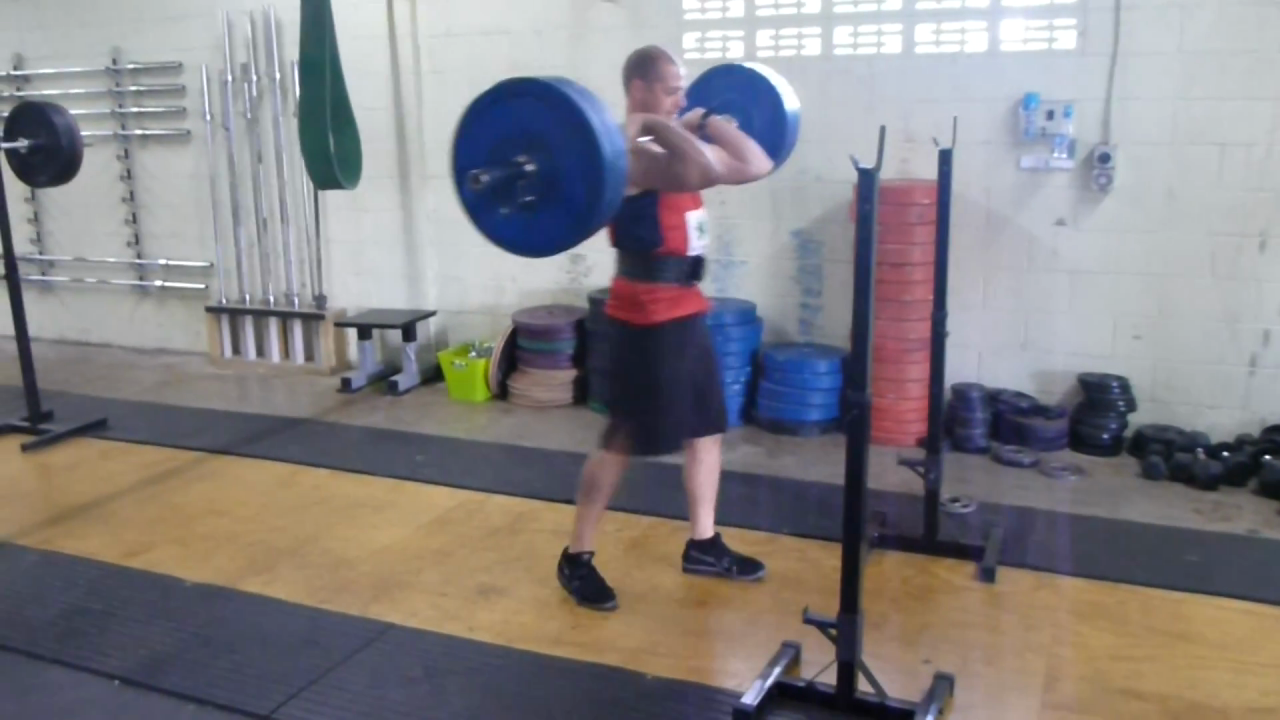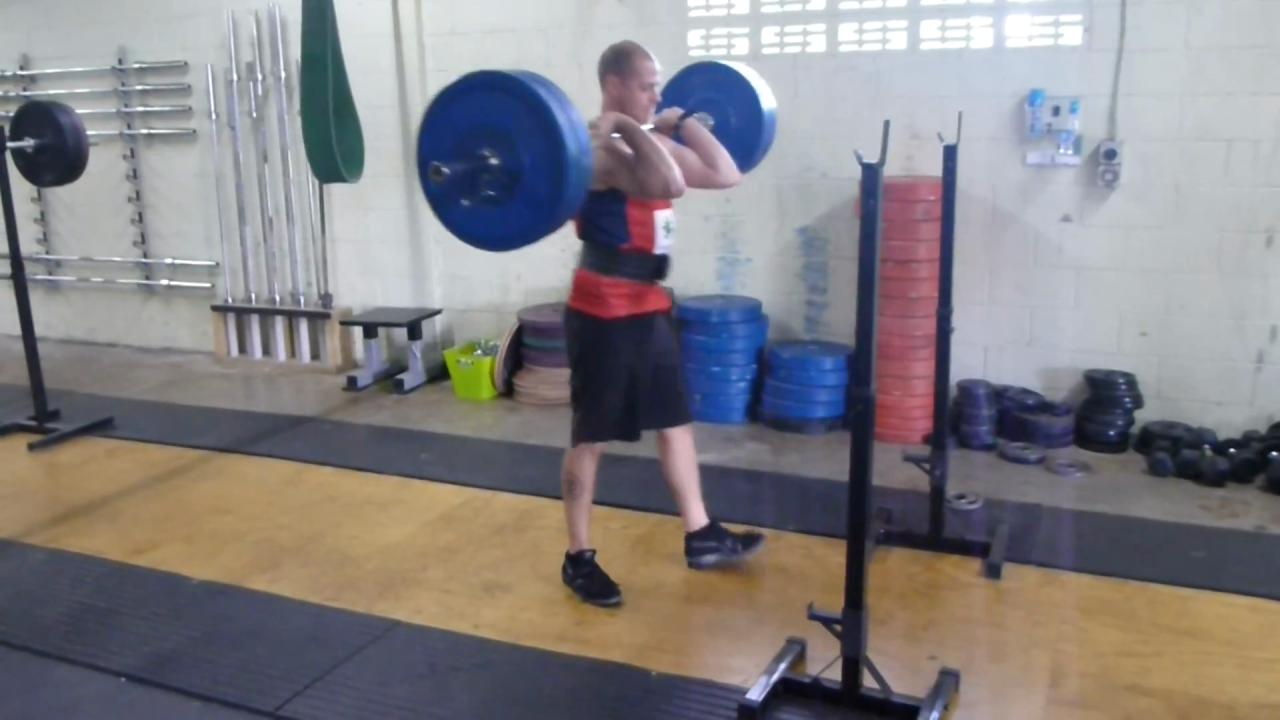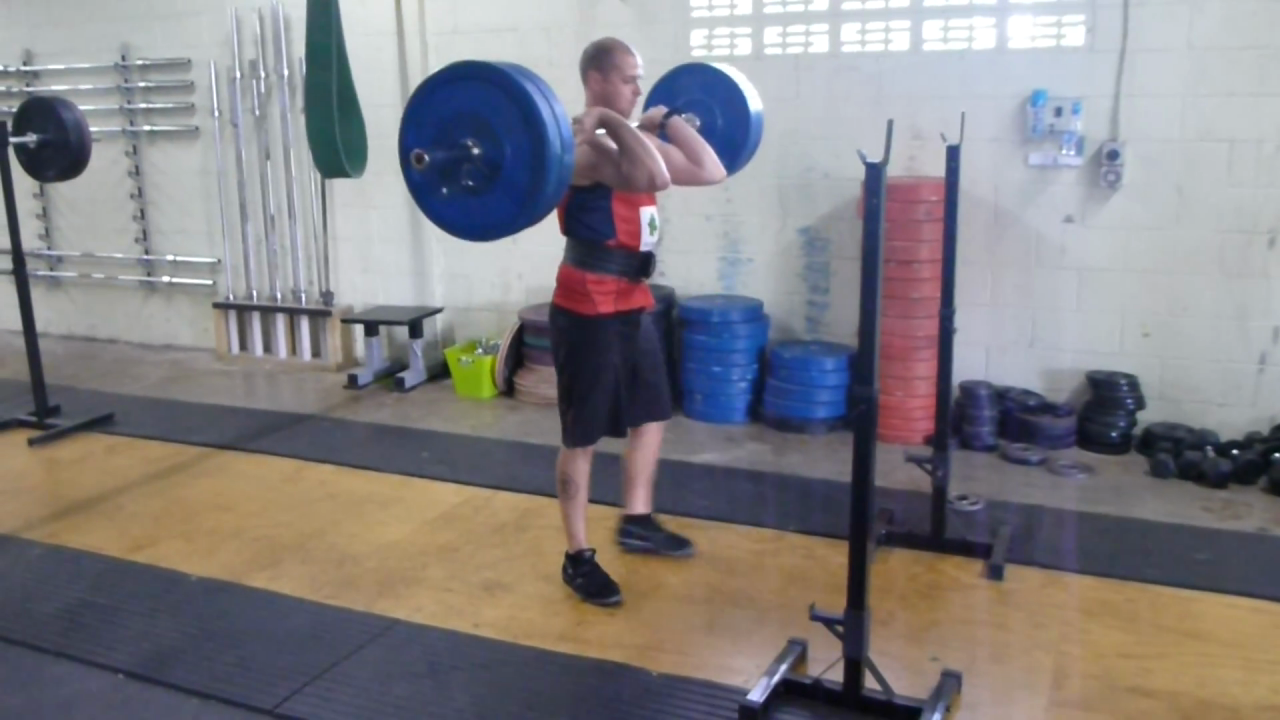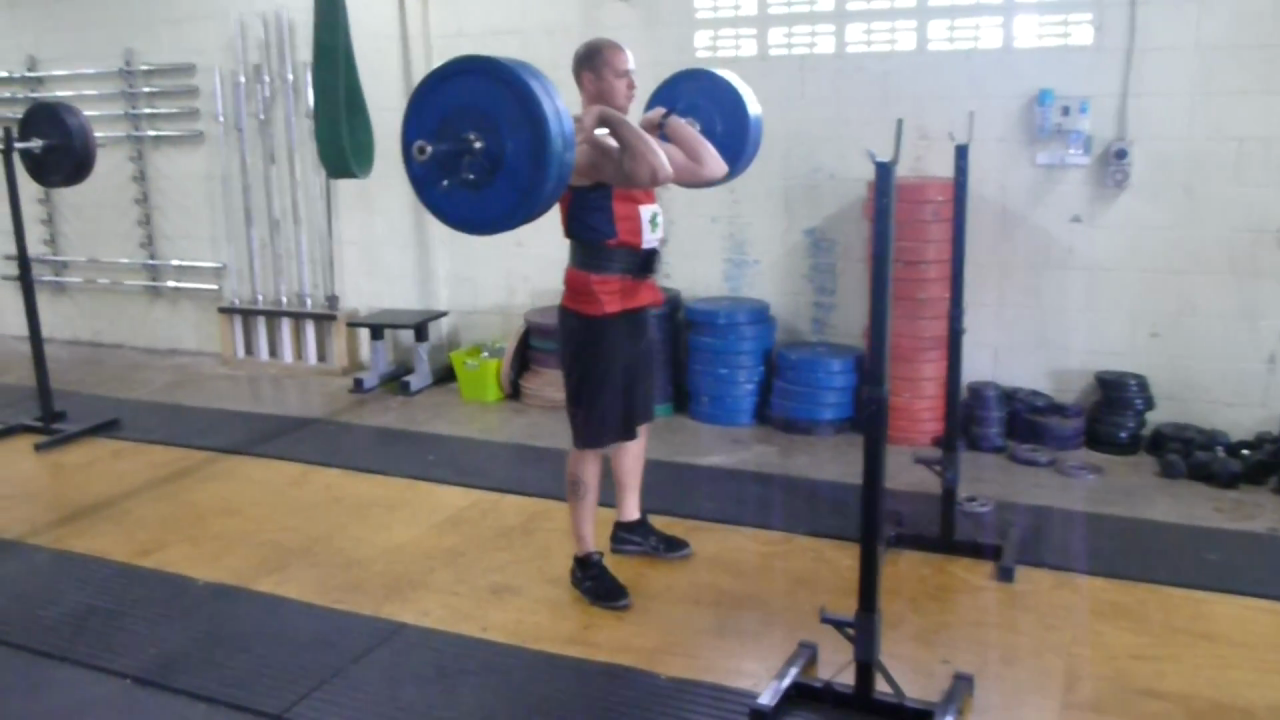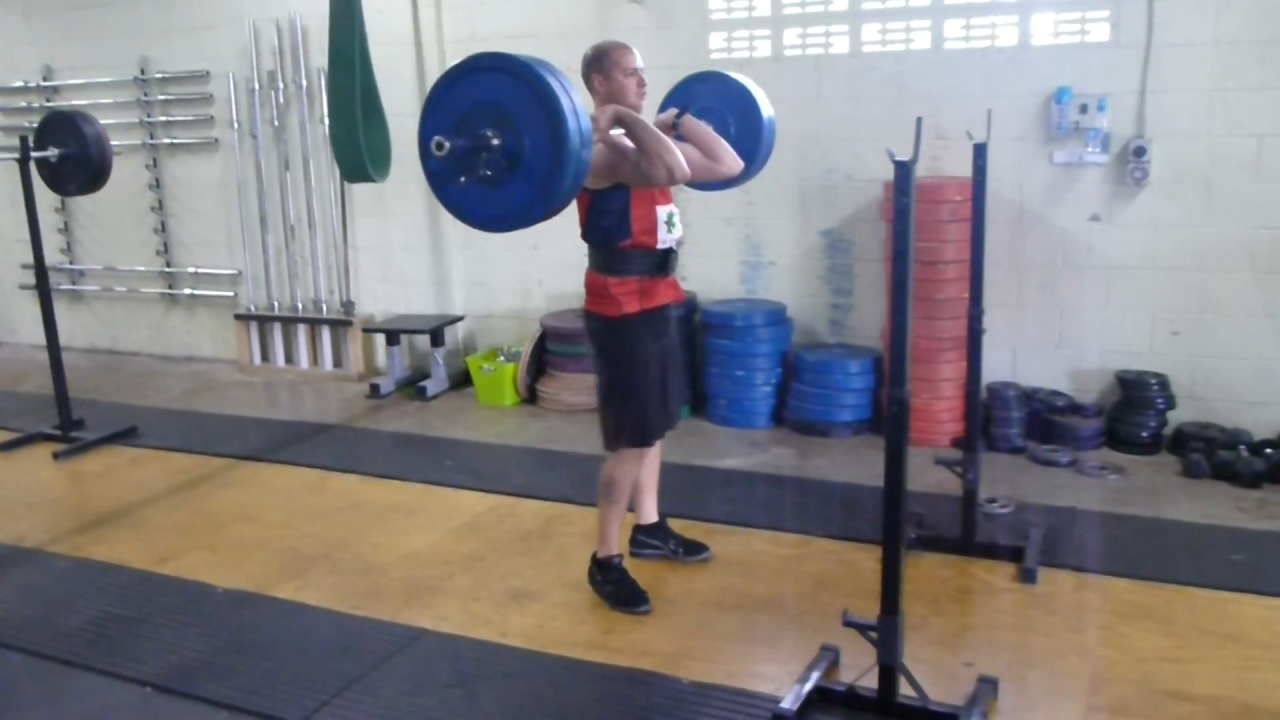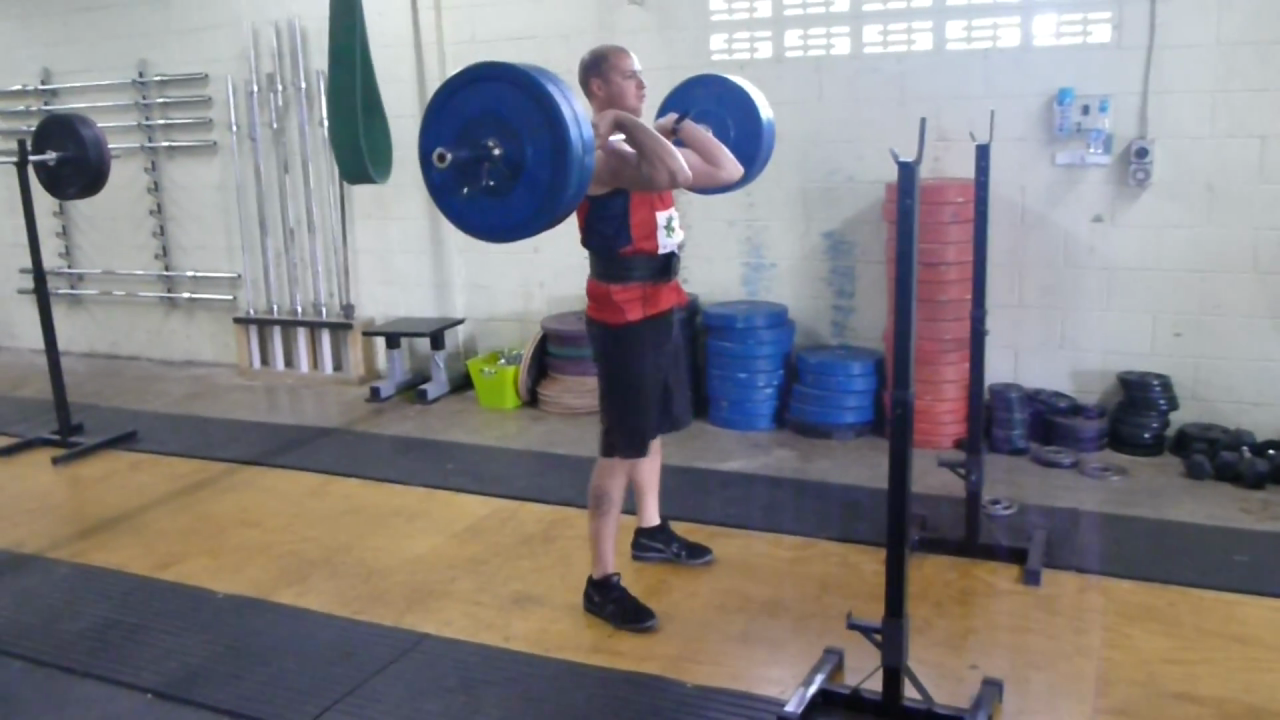
dt=0.2s
person 1, frame 1
left shoulder: (675, 143)
right shoulder: (630, 154)
left elbow: (756, 167)
right elbow: (704, 175)
left wrist: (707, 120)
right wrist: (651, 129)
left hip: (686, 313)
right hip: (642, 320)
left knee: (705, 431)
right knee: (622, 444)
left ankle: (704, 545)
right ankle: (576, 557)
person 1, frame 2
left shoulder: (651, 145)
right shoulder: (597, 152)
left elbow: (726, 176)
right elbow: (668, 185)
left wrist: (682, 123)
right wrist: (626, 127)
left hip: (647, 308)
right hip: (602, 314)
left knee: (676, 421)
right knee: (591, 436)
left ankle: (703, 536)
right ankle: (578, 558)
person 1, frame 3
left shoulder: (632, 141)
right shoulder: (582, 147)
left elbow: (712, 172)
right elbow: (655, 179)
left wrist: (668, 120)
right wrist: (610, 122)
left hip: (630, 306)
right hip: (587, 311)
left knee: (648, 418)
right knee: (583, 437)
left ankle: (637, 520)
right ankle: (577, 556)
person 1, frame 4
left shoulder: (630, 141)
right shoulder: (583, 147)
left elbow: (711, 168)
right elbow: (654, 172)
left wrist: (664, 119)
right wrist: (609, 120)
left hip: (634, 303)
right hip: (595, 311)
left knee: (633, 423)
right knee: (594, 438)
left ankle: (631, 525)
right ankle: (586, 559)
person 1, frame 5
left shoulder: (643, 141)
right shoulder: (599, 150)
left elbow: (728, 164)
right elbow: (672, 171)
left wrist: (679, 119)
right wrist: (626, 119)
left hip: (656, 303)
right hip: (620, 311)
left knee: (652, 427)
right knee: (631, 437)
left ankle: (649, 529)
right ankle: (605, 559)
person 1, frame 6
left shoulder: (643, 145)
right shoulder: (598, 155)
left elbow: (728, 171)
right elbow: (674, 177)
left wrist: (680, 123)
right wrist: (626, 124)
left hip: (659, 308)
right hip: (621, 317)
left knee: (653, 430)
right knee: (620, 449)
left ankle: (652, 532)
right ankle: (602, 582)
